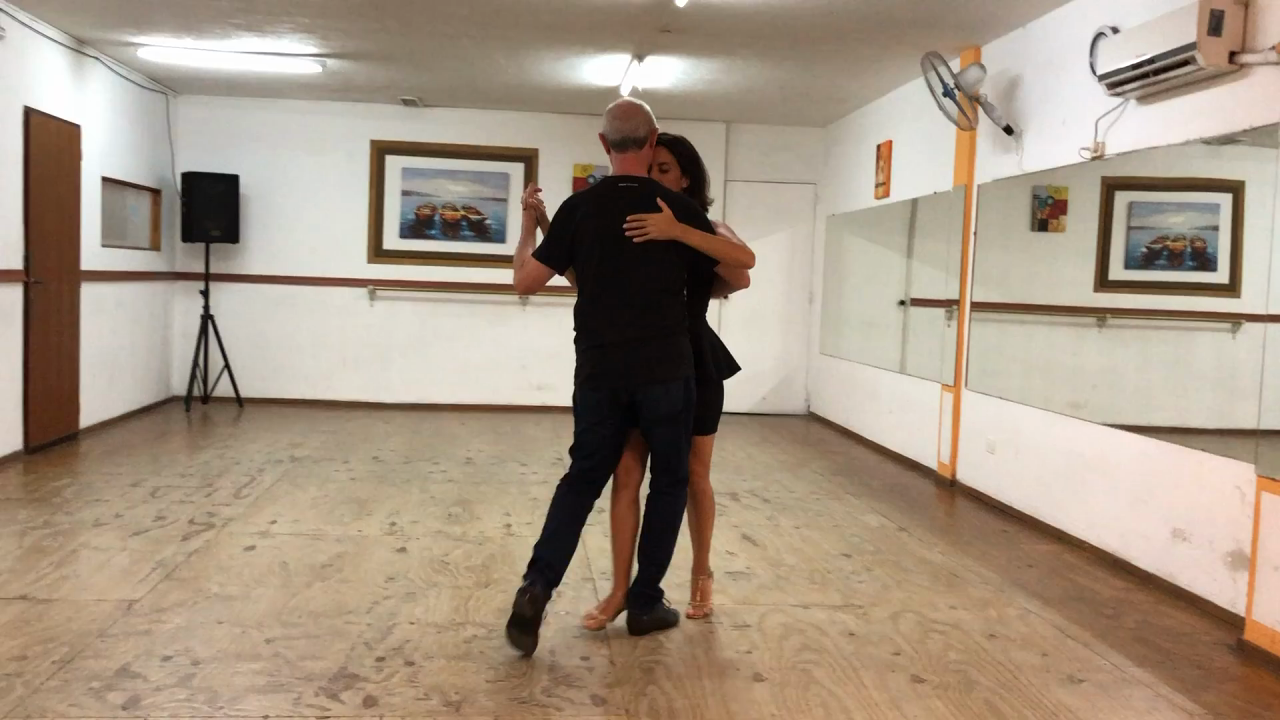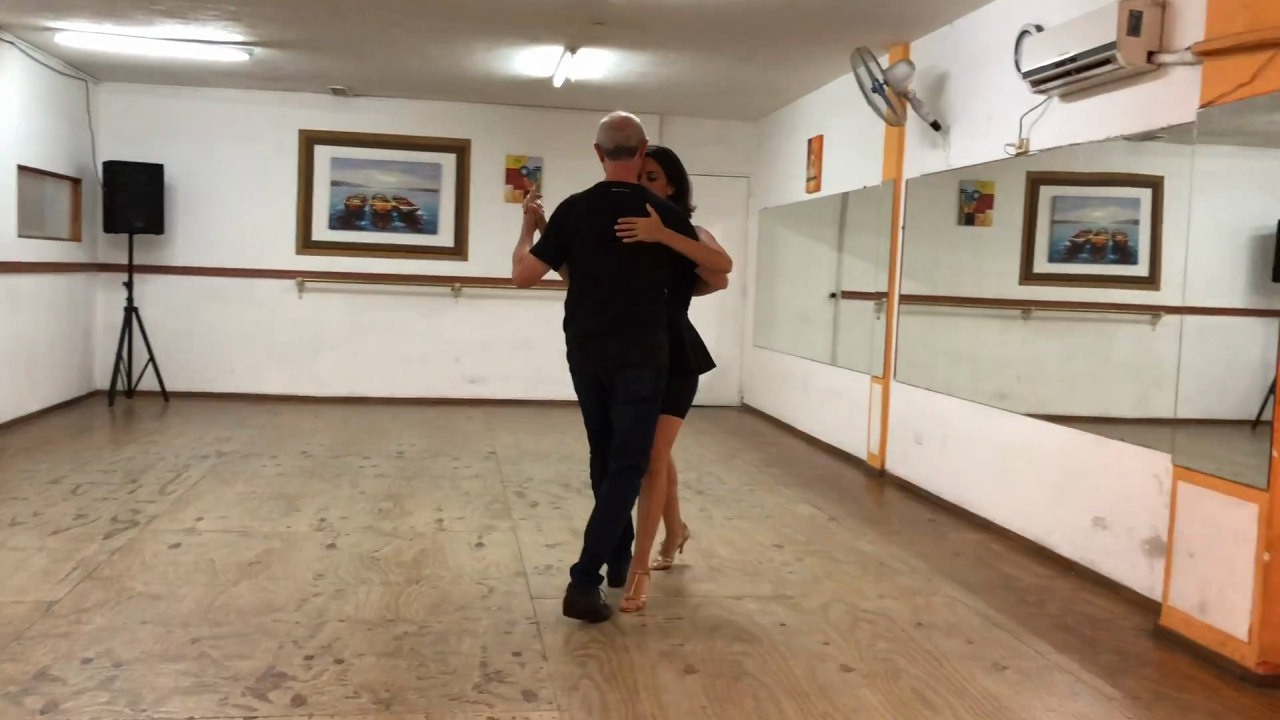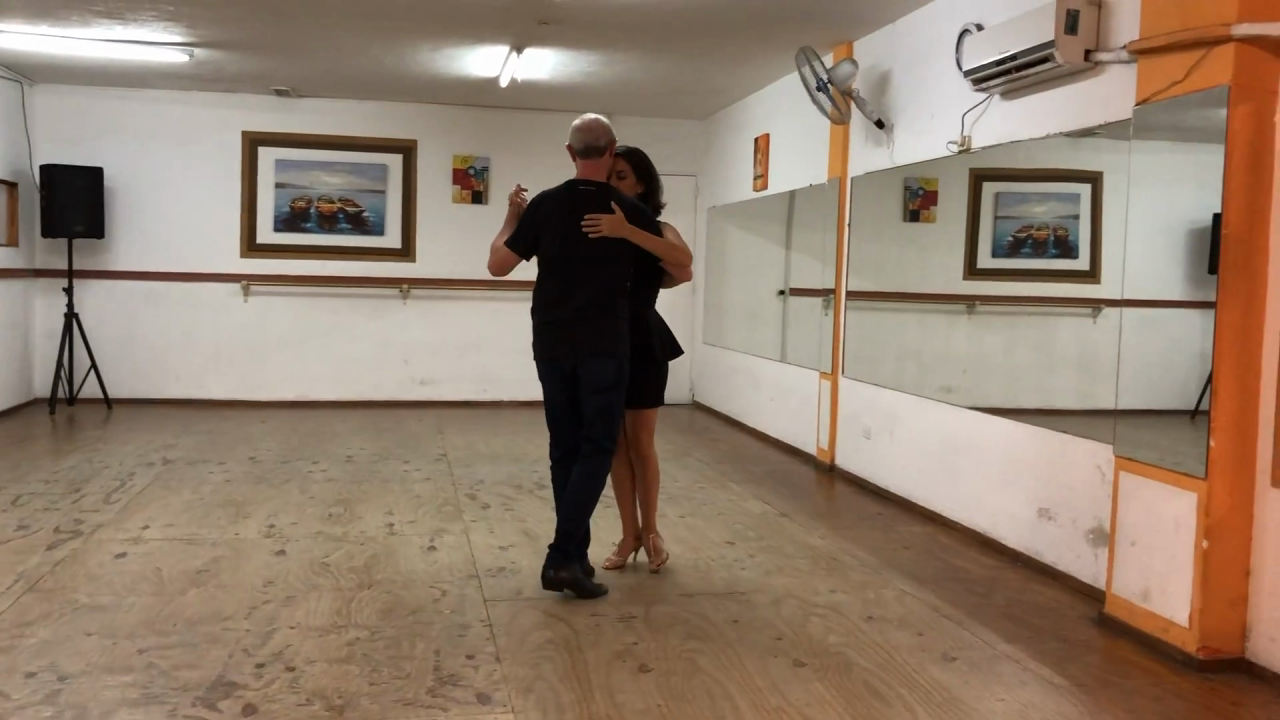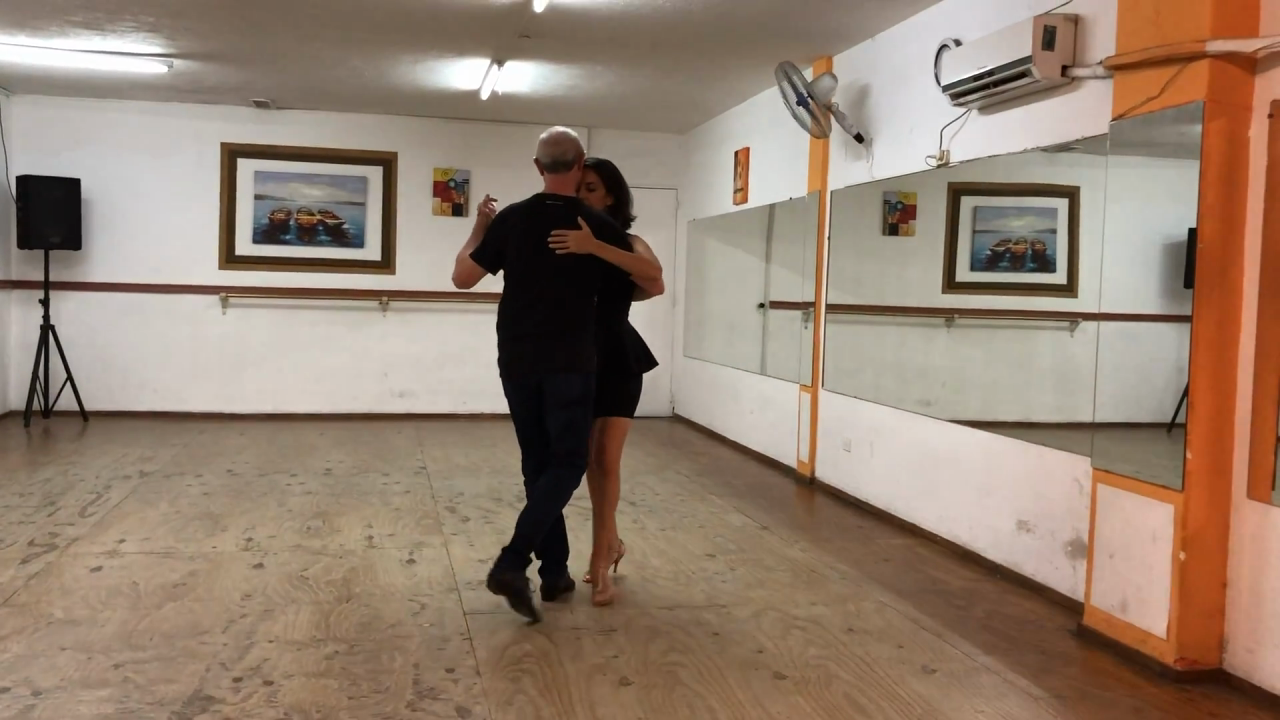
dt=0.7s
person 1, frame 1
left shoulder: (579, 208)
right shoulder: (681, 210)
left elbow: (525, 280)
left wrist: (529, 225)
right wrist: (695, 290)
left hip: (599, 370)
right hip: (665, 370)
left knee: (583, 478)
right knee: (671, 481)
left ankle: (537, 590)
right ankle: (645, 600)
person 1, frame 2
left shoulder: (574, 210)
right shoulder: (665, 214)
left elbow: (524, 274)
left wrist: (528, 227)
right wrist: (675, 288)
left hip: (587, 356)
right hip: (641, 358)
left knee: (604, 458)
right knee: (626, 465)
left ankle: (617, 556)
right ankle: (584, 581)
person 1, frame 3
left shoulder: (545, 205)
right shoulder: (630, 212)
left elbow: (498, 265)
left wrist: (512, 217)
left hip: (552, 347)
right hip: (604, 349)
left knee: (565, 449)
right knee: (595, 449)
left ankle: (573, 555)
right ankle: (563, 556)
person 1, frame 4
left shoulder: (511, 219)
right shoulder: (598, 226)
left elbow: (463, 277)
left wrist: (479, 229)
left hip: (517, 362)
right hip: (569, 364)
left knee: (538, 464)
right knee: (567, 463)
left ankle: (554, 570)
right ankle: (513, 561)
person 2, frame 1
left shoulder: (707, 233)
right shoulder: (631, 231)
left elbow: (744, 264)
left wrist: (678, 231)
left hip: (694, 365)
left knee: (692, 477)
right knee: (624, 478)
left ankle: (701, 577)
right ankle: (621, 588)
person 2, frame 2
left shoulder: (688, 234)
right shoulder: (618, 234)
left elbow: (722, 268)
left wrist: (662, 235)
left hip: (675, 356)
left knee: (653, 457)
right knee: (654, 454)
left ankle: (639, 568)
right ankle: (675, 529)
person 2, frame 3
left shoulder: (656, 231)
right shoulder: (594, 228)
left elbow: (683, 262)
left wrist: (627, 231)
left hip: (643, 346)
left knee: (641, 444)
right knee: (615, 444)
left ankle: (650, 531)
right ankle: (629, 535)
person 2, frame 4
left shoulder: (626, 243)
right shoulder: (562, 241)
left elbow: (653, 275)
left wrist: (594, 246)
left hip: (617, 361)
left knee: (606, 458)
right knee: (590, 459)
left ankle: (601, 558)
right ankle: (611, 544)
